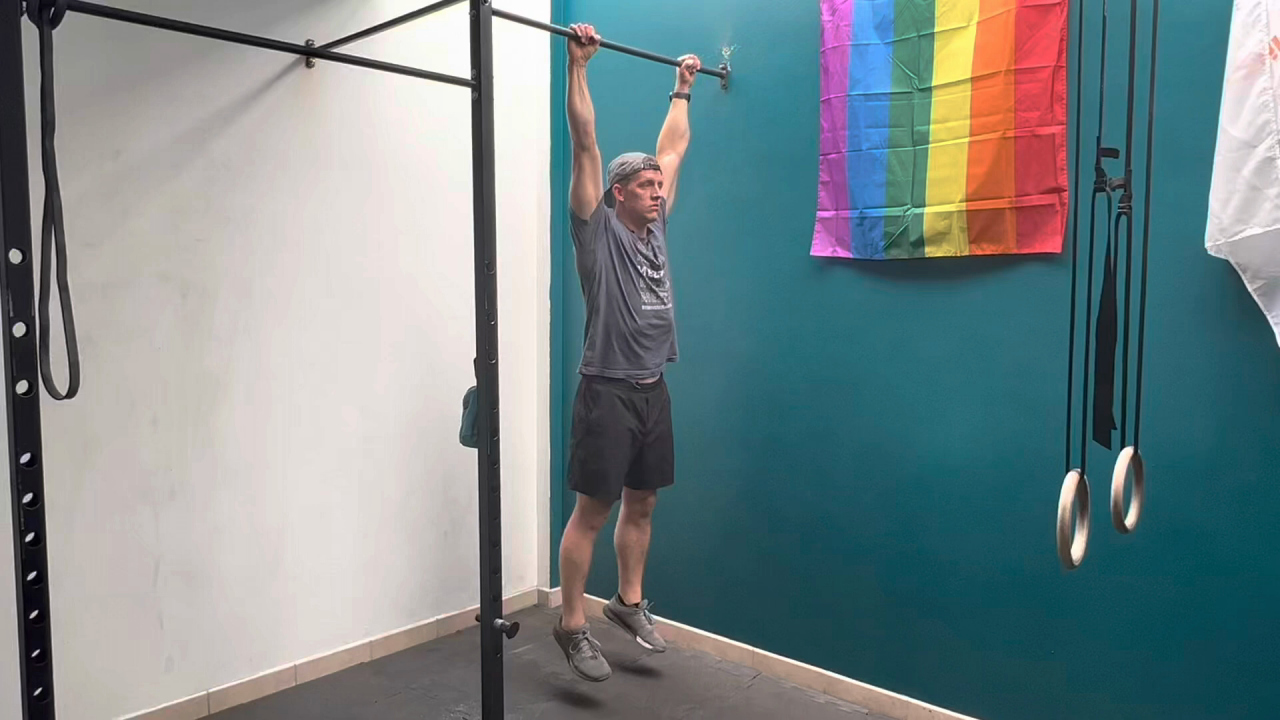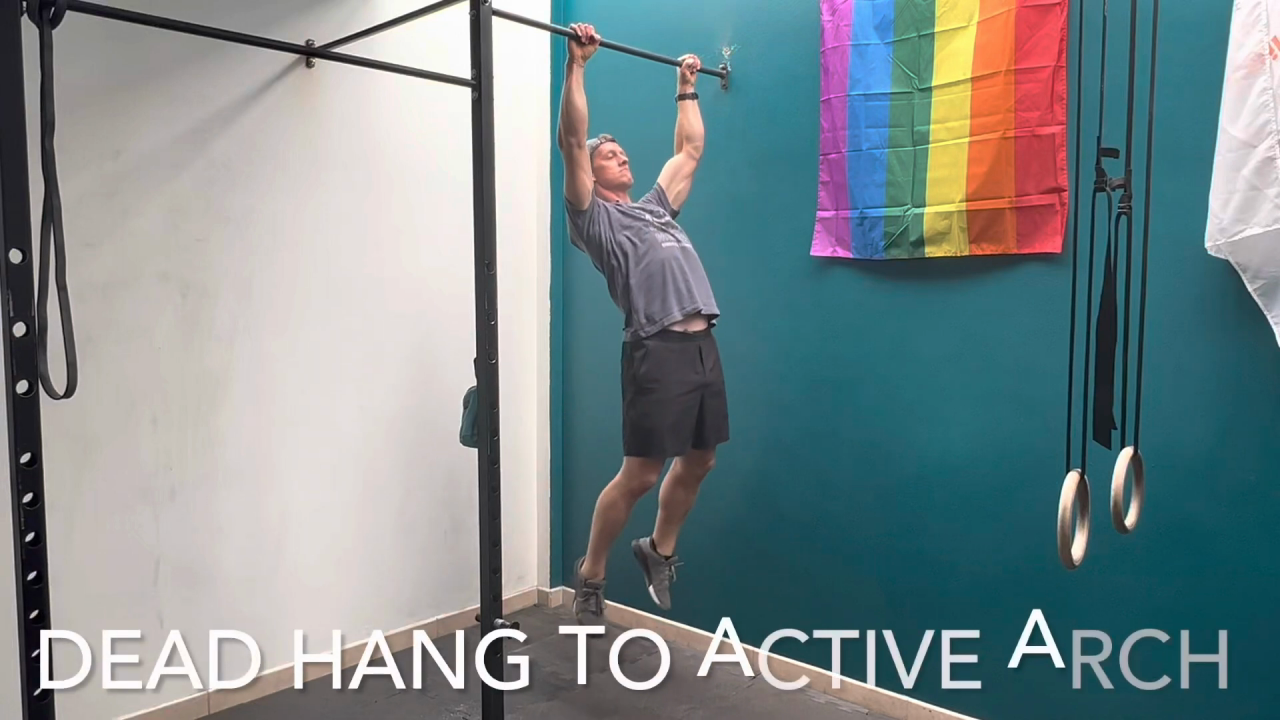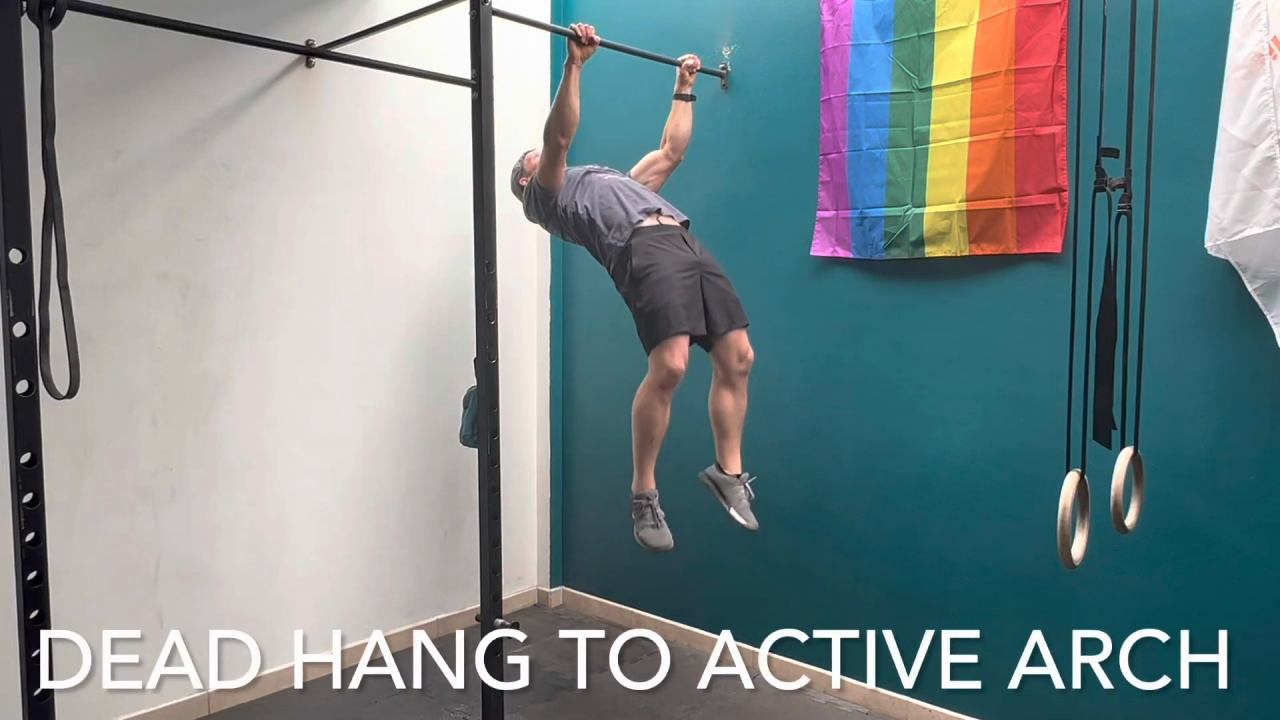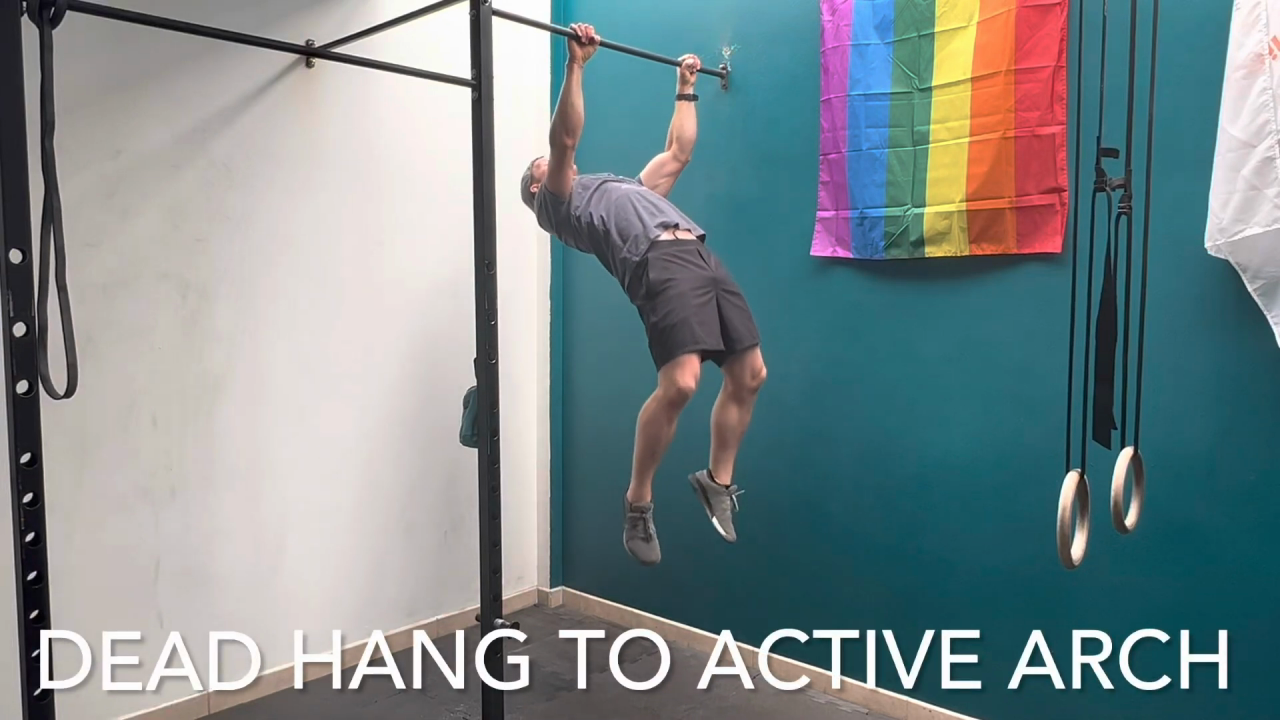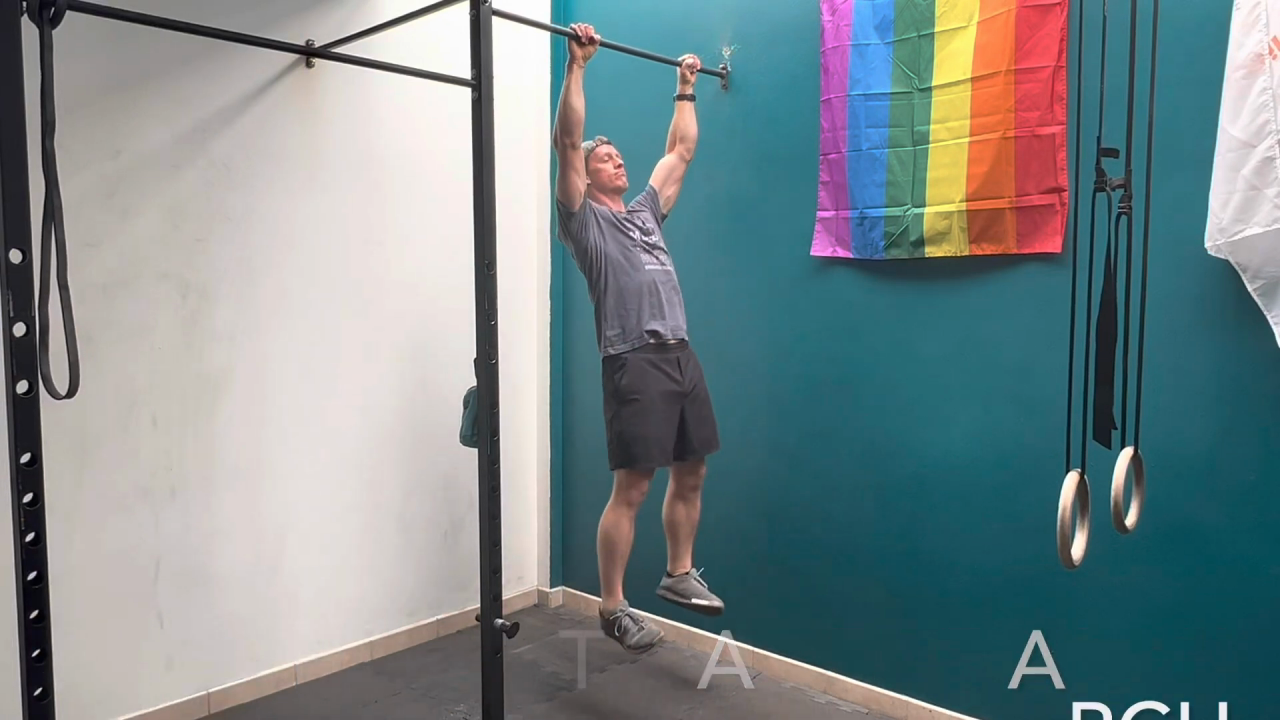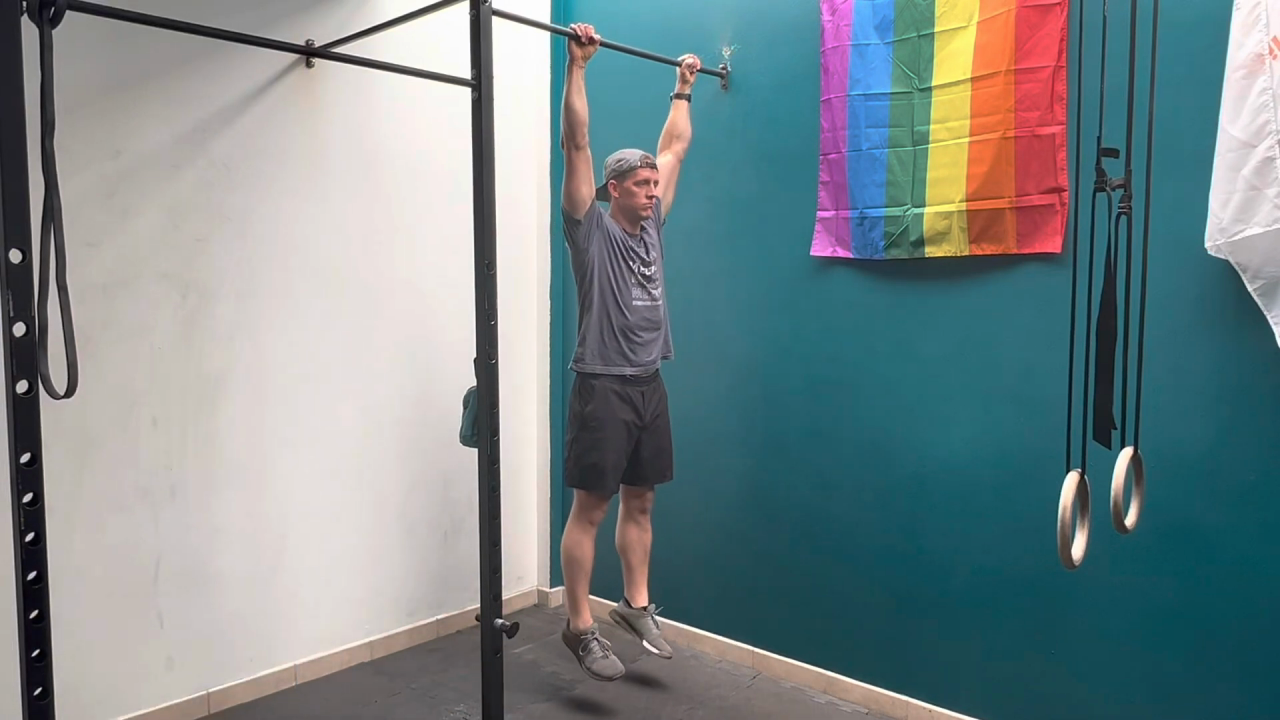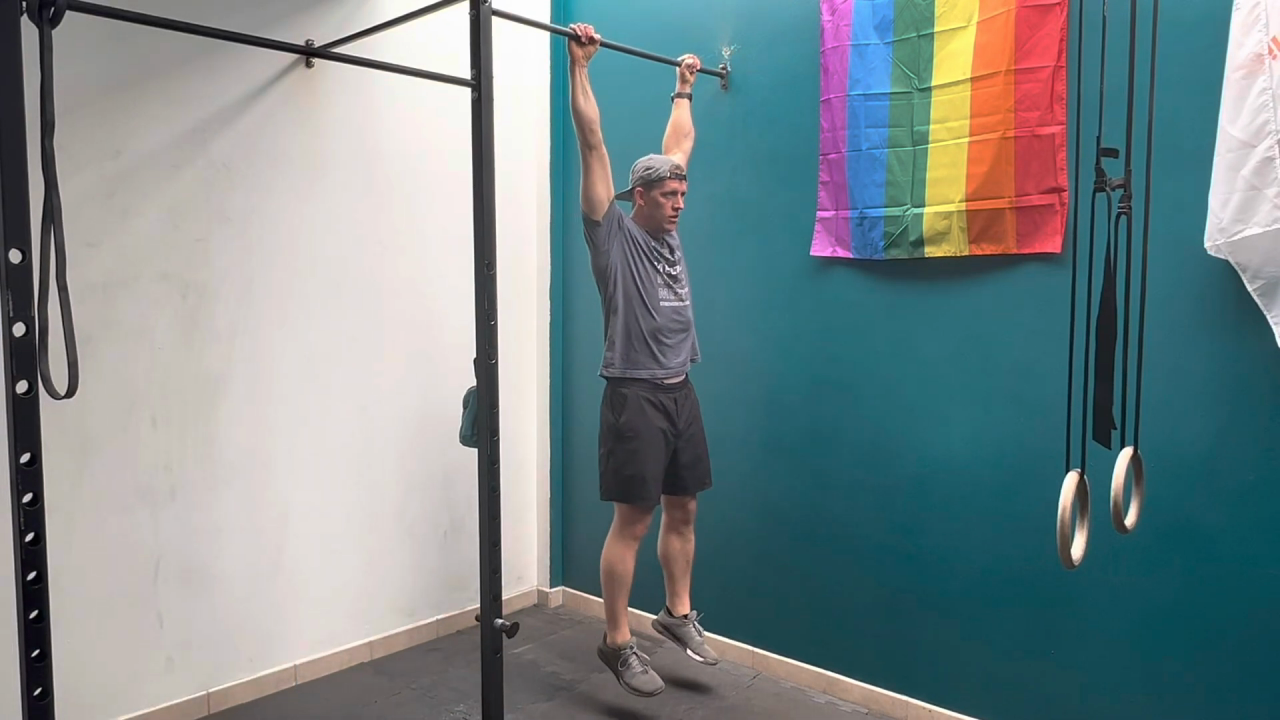
dt=0.7s
person 1, frame 1
left shoulder: (654, 224)
right shoulder: (596, 228)
left elbow: (673, 147)
right elbow: (585, 145)
left wrist: (681, 87)
right wrist: (579, 65)
left hip: (652, 391)
right hip: (606, 393)
left knee: (640, 506)
right knee: (592, 511)
left ankle: (630, 604)
right ankle: (572, 627)
person 1, frame 2
left shoulder: (655, 206)
right shoulder: (592, 216)
left elbow: (690, 149)
right elbow: (572, 141)
left wrist: (686, 87)
right wrist: (576, 63)
left hip: (703, 345)
right hip: (657, 350)
left knee: (698, 462)
right knee: (640, 474)
left ankle: (659, 551)
right ankle: (590, 576)
person 1, frame 3
left shoulder: (606, 180)
right shoulder: (546, 198)
left elbow: (670, 154)
right elbow: (560, 137)
left wrist: (684, 88)
right wrist: (574, 63)
left hip: (687, 245)
right hip: (644, 250)
left knee: (738, 358)
right knee: (669, 366)
left ankle: (729, 472)
right ankle: (644, 494)
person 1, frame 4
left shoulder: (624, 189)
right shoulder: (557, 205)
left elbow: (678, 153)
right elbow: (565, 138)
left wrist: (685, 88)
right wrist: (575, 63)
left hip: (702, 258)
right hip: (660, 264)
left knee: (750, 375)
right knee: (680, 384)
left ankle: (718, 480)
right ankle: (638, 502)
person 1, frame 5
left shoulder: (645, 208)
right shoulder: (583, 217)
left elbow: (681, 150)
right elbow: (566, 142)
left wrist: (685, 86)
right wrist: (576, 64)
left hip: (681, 357)
right hip: (634, 363)
left knee: (690, 476)
right knee: (631, 488)
left ankle: (680, 575)
right ankle: (612, 608)
person 1, frame 6
left shoulder: (651, 225)
right shoulder: (589, 227)
left elbow: (674, 146)
right elbow: (575, 145)
left wrist: (682, 87)
right wrist: (577, 64)
left hip: (649, 386)
right hip: (602, 388)
left knee: (639, 504)
right knee: (589, 509)
left ankle: (637, 606)
right ankle: (580, 628)
person 1, frame 7
left shoulder: (669, 231)
right shoulder: (612, 232)
left elbow: (679, 146)
right elbow: (592, 145)
left wrist: (684, 87)
right wrist: (579, 65)
left hip: (681, 393)
right hip: (634, 397)
left knee: (682, 512)
right knee: (633, 521)
left ankle: (678, 614)
right ankle: (618, 642)
